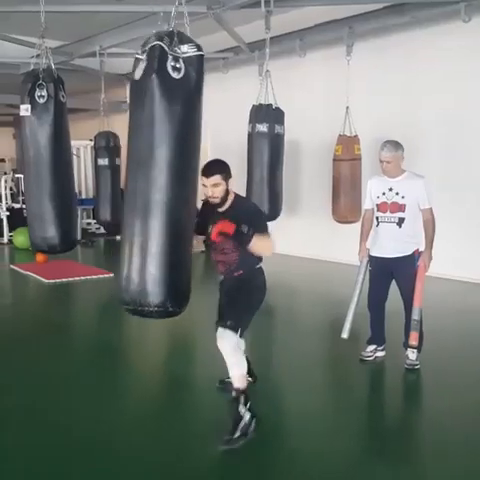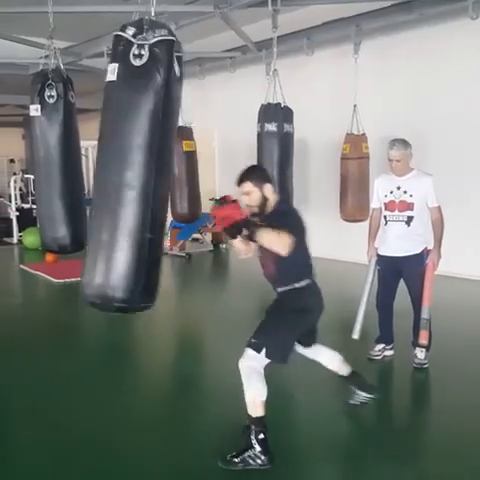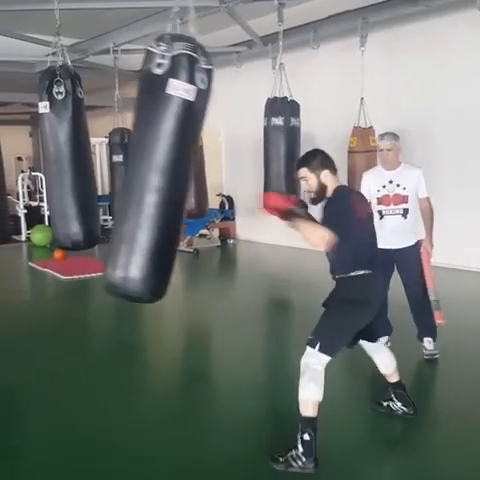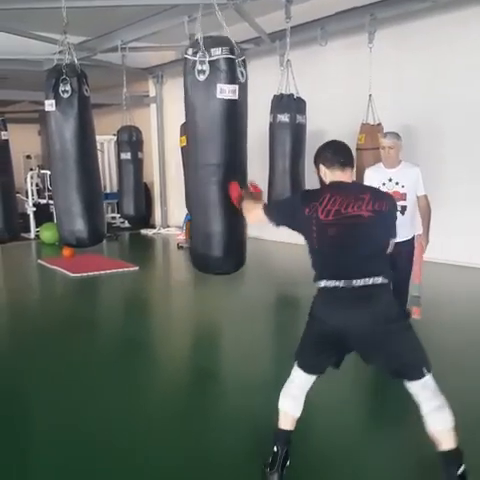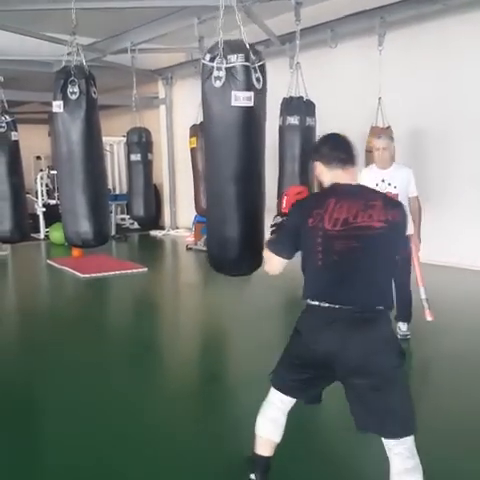
dt=0.7s
person 1, frame 1
left shoulder: (248, 210)
right shoulder: (207, 211)
left elbow: (267, 248)
right elbow: (193, 242)
left wrist: (237, 232)
right wrist: (192, 228)
left hip: (249, 282)
right hip: (229, 281)
left knee: (225, 338)
right knee: (227, 331)
left ankle: (245, 413)
right ankle: (244, 374)
person 1, frame 2
left shoulder: (284, 216)
right shoulder: (266, 217)
left elbow: (283, 246)
right elbow: (245, 249)
left wrist: (246, 225)
right wrist: (235, 231)
left hip: (296, 300)
right hip: (302, 297)
left knee: (249, 362)
right knee: (307, 347)
left ankle: (258, 447)
right ankle: (361, 387)
person 1, frame 3
left shoulder: (340, 200)
right shoulder: (351, 198)
left elbow: (321, 240)
right elbow: (327, 236)
left wrist: (289, 214)
right wrist: (296, 215)
left hip: (355, 290)
right hip: (366, 285)
left knee: (312, 361)
right knee: (371, 342)
left ankle: (305, 450)
right ankle: (400, 398)
person 1, frame 4
left shoulder: (307, 202)
right shoulder: (383, 201)
left elbow: (255, 214)
left wrist: (243, 197)
left hip: (331, 305)
right hip: (377, 303)
left knee: (300, 376)
right knee: (422, 384)
person 1, frame 5
left shoulder: (305, 209)
right shoulder: (392, 209)
left elbow: (273, 266)
left wrist: (282, 222)
left hip: (318, 326)
right hip: (373, 331)
left knee: (280, 397)
right knee: (401, 441)
person 2, frame 1
left shoulder: (417, 183)
right shoulder: (374, 183)
left elbow: (428, 218)
left wrist: (427, 250)
right wrist: (363, 244)
left hip: (407, 255)
right hip: (378, 255)
left knee: (411, 304)
right knee: (375, 302)
left ankle: (413, 349)
right ankle: (377, 344)
person 2, frame 2
left shoulder: (425, 181)
right shoulder: (381, 182)
left elbow: (436, 216)
left wrist: (436, 248)
right wrist: (371, 244)
left hip: (415, 254)
right hip: (386, 253)
left knee: (420, 303)
right knee: (383, 301)
left ankle: (421, 348)
right ankle: (385, 343)
person 2, frame 3
left shoulder: (414, 173)
right shoulder: (369, 177)
left elbow: (425, 206)
left wrist: (428, 237)
left hip: (409, 245)
right hip: (378, 246)
left knee: (418, 293)
left ankle: (427, 338)
right ankle: (383, 334)
person 2, frame 4
left shoulder: (413, 171)
right shoulder: (370, 173)
left elbow: (423, 202)
left wrist: (424, 233)
left hip: (405, 239)
left knee: (401, 283)
person 2, frame 5
left shoulder: (405, 173)
right shoulder: (365, 174)
left elbow: (414, 203)
left wrist: (416, 234)
left hip: (400, 238)
left knee: (402, 282)
left ankle: (402, 321)
